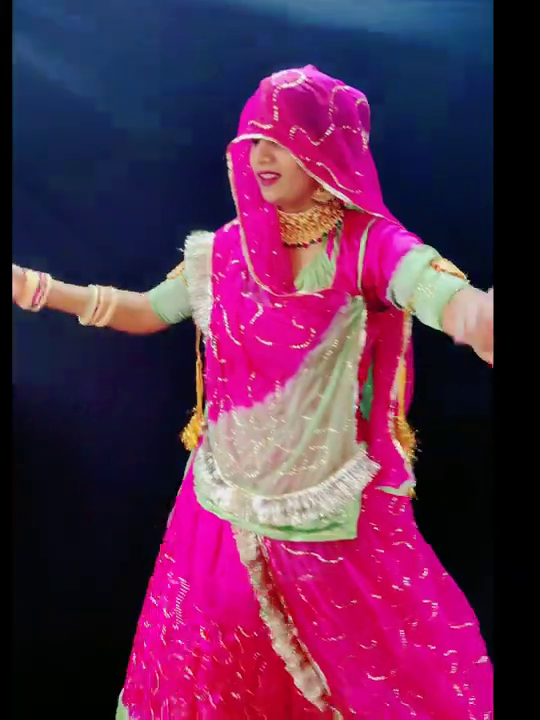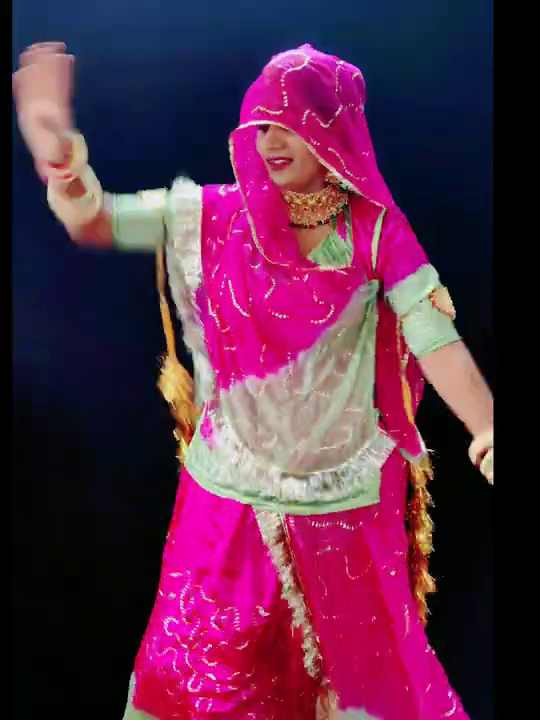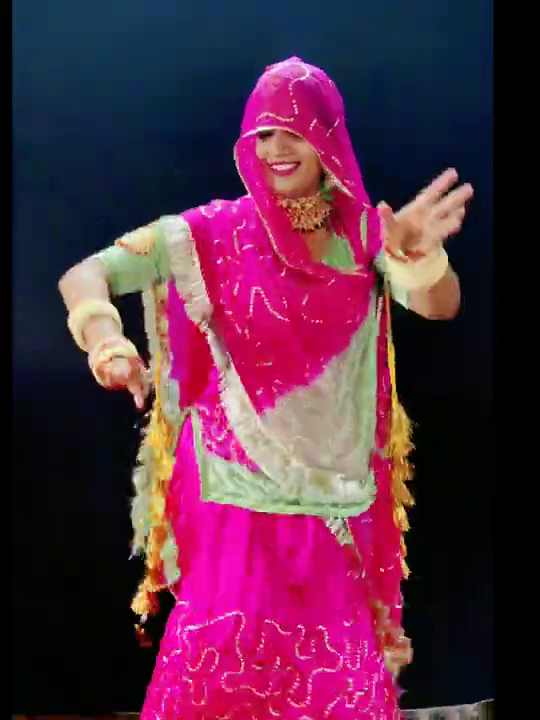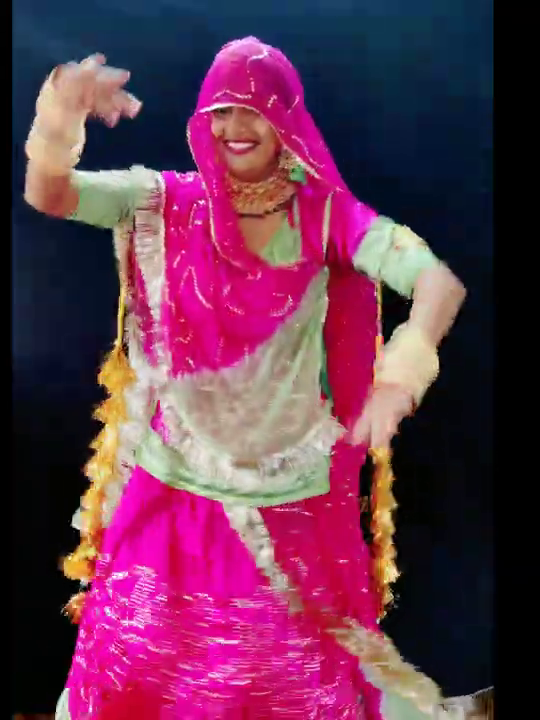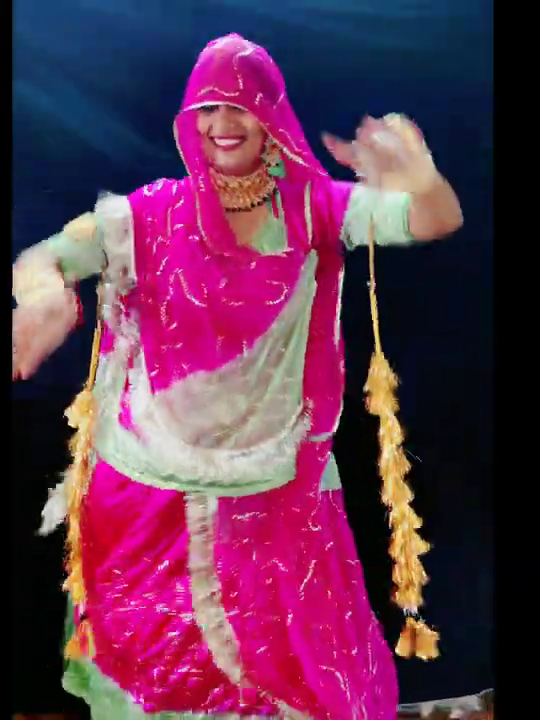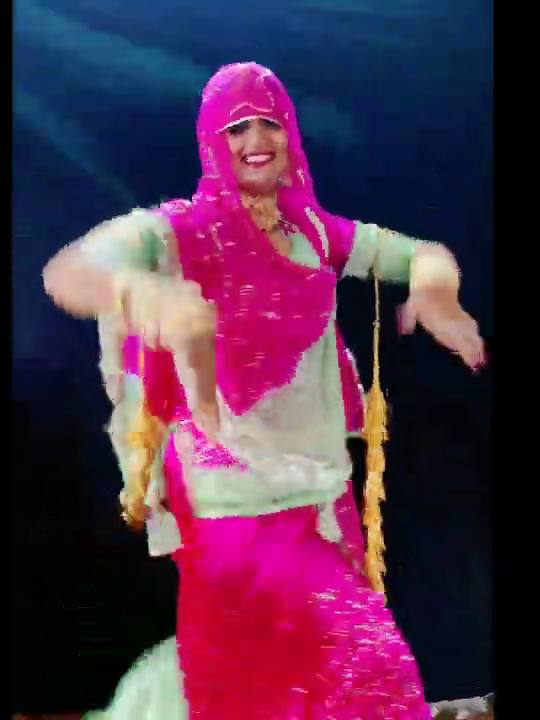
dt=0.4s
person 1, frame 1
left shoulder: (375, 243)
right shoulder: (228, 247)
left elbow: (456, 302)
right elbow: (151, 309)
left wrist: (486, 323)
right wrist: (40, 289)
left hip: (338, 510)
right hip: (227, 504)
person 1, frame 2
left shoulder: (378, 230)
right shoulder: (216, 214)
left elbow: (438, 341)
right elbow: (93, 221)
left wrist: (489, 434)
right wrist: (60, 154)
left hip: (344, 489)
right hip: (231, 483)
left knee: (355, 645)
right knee: (206, 651)
person 1, frame 3
left shoulder: (364, 229)
right shoulder: (205, 233)
left elbow: (440, 301)
right elbow: (81, 275)
left wrist: (422, 263)
right wrist: (98, 324)
left hip: (343, 496)
right hip: (242, 498)
right knee: (227, 663)
person 1, frame 4
left shoulder: (330, 214)
right shoulder: (167, 202)
left elbow: (439, 281)
right elbow: (49, 198)
left wrist: (411, 349)
right wrist: (58, 126)
left hip: (295, 485)
right hip: (174, 479)
left knee: (303, 654)
right knee: (141, 646)
person 1, frame 5
left shoulder: (314, 205)
right shoulder: (150, 212)
left elbow: (438, 218)
right elbow: (39, 262)
left wrist: (412, 171)
right wrist: (45, 294)
left hip: (276, 478)
right hip: (156, 475)
left knee: (298, 646)
right knee: (151, 639)
person 1, frame 6
left shoulder: (313, 229)
right shoulder: (175, 230)
left elbow: (424, 256)
right elbow: (65, 274)
left wrist: (436, 283)
right wrist: (151, 302)
left hip: (315, 484)
right hip: (237, 496)
left knee: (351, 663)
